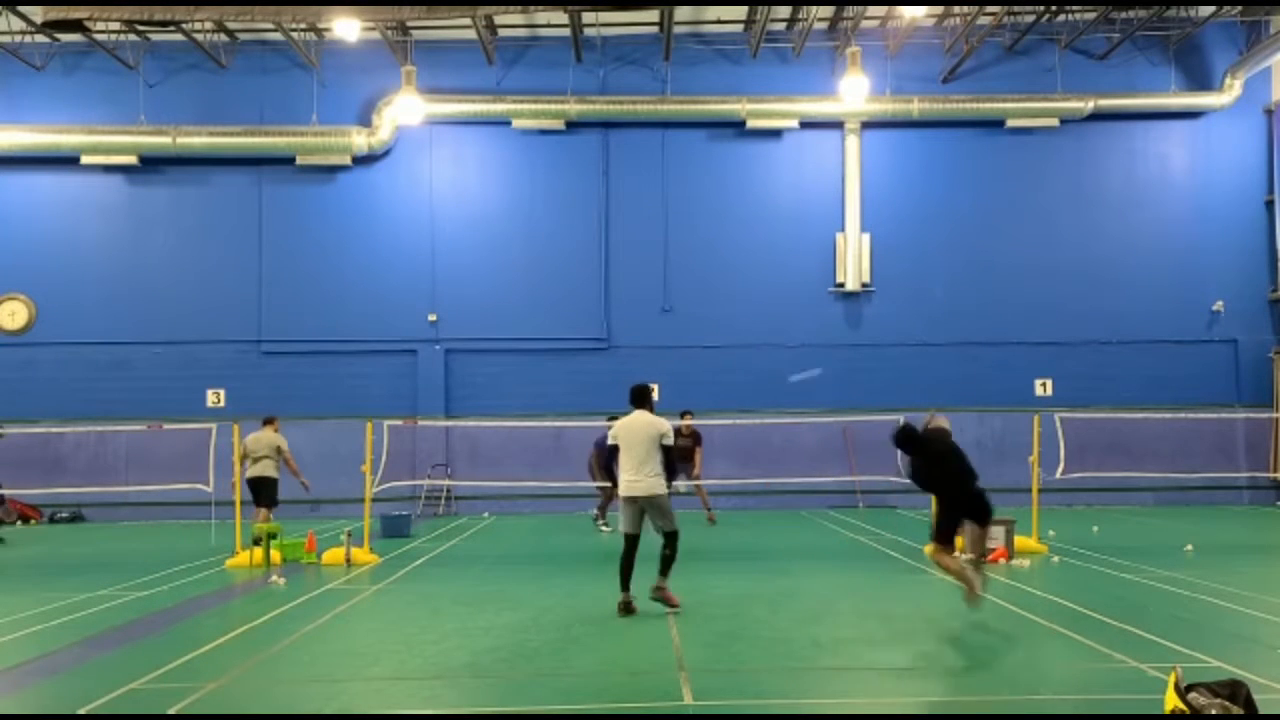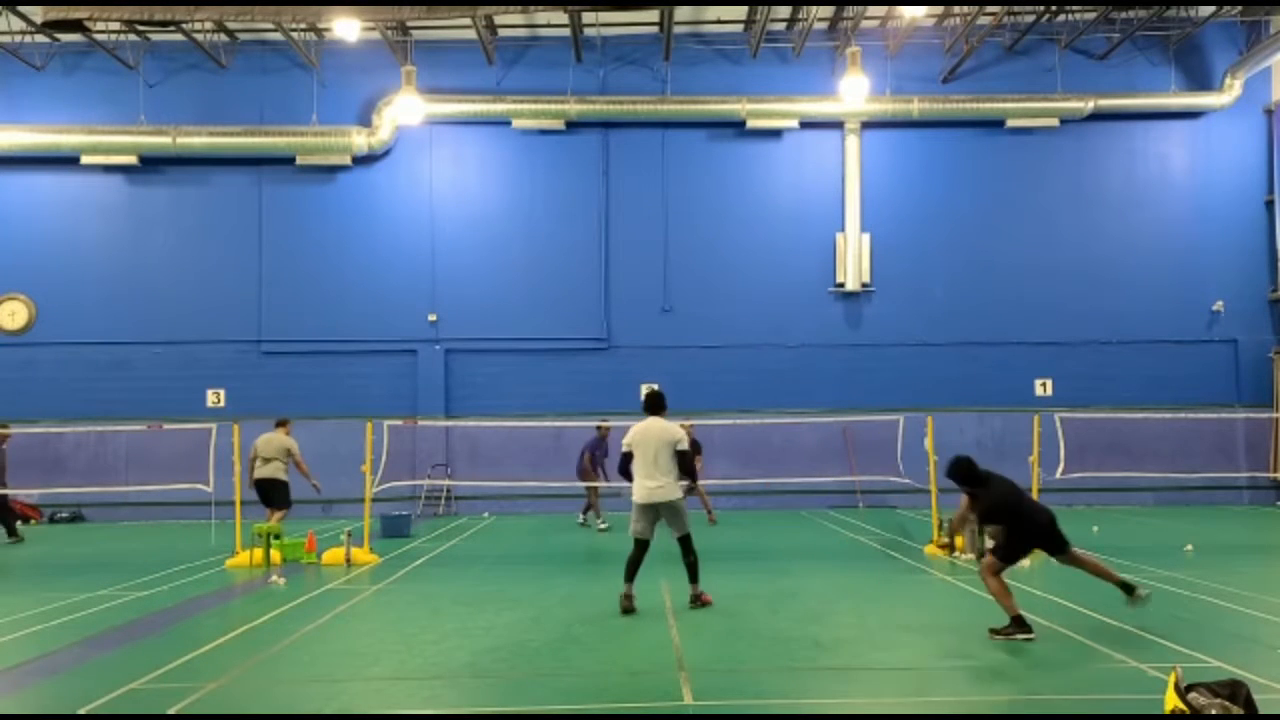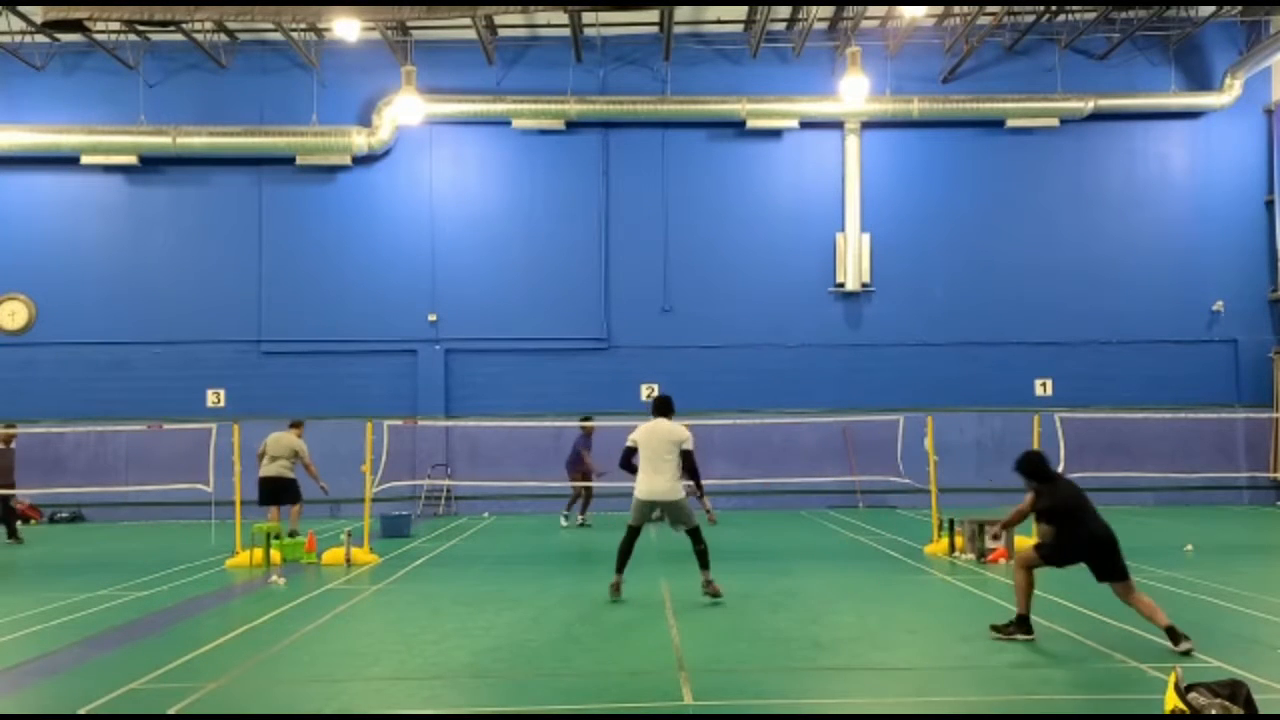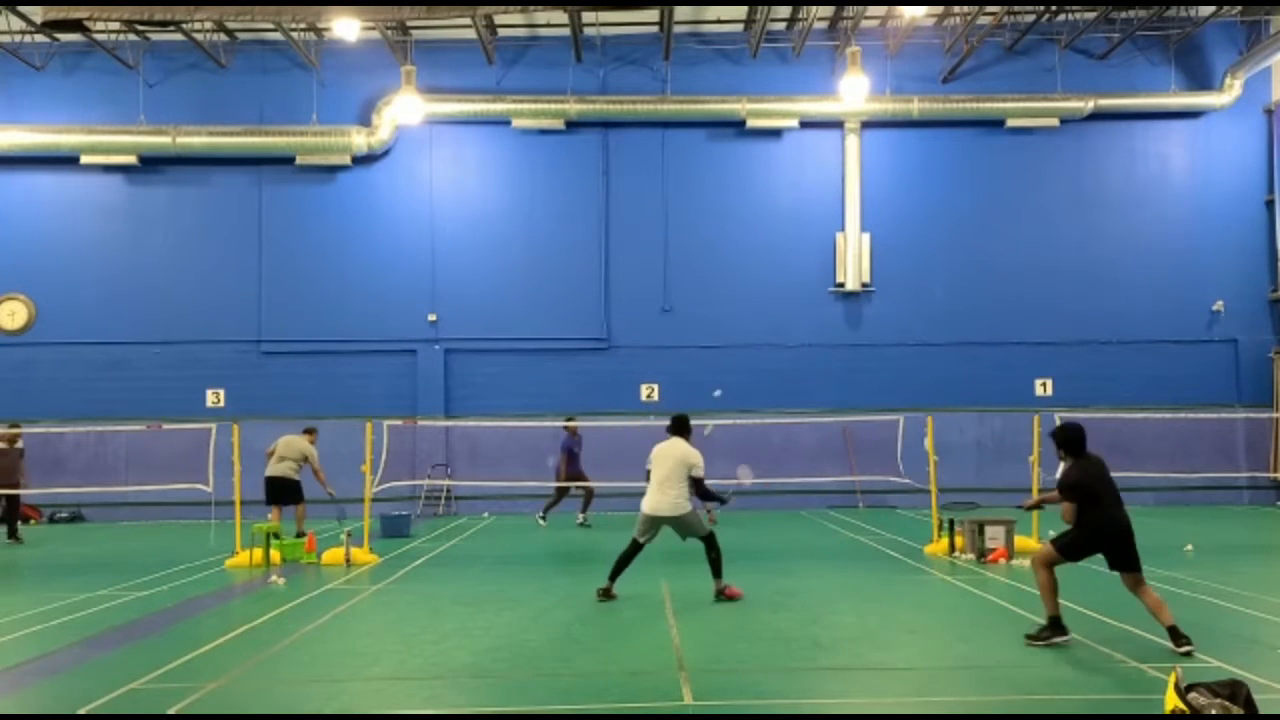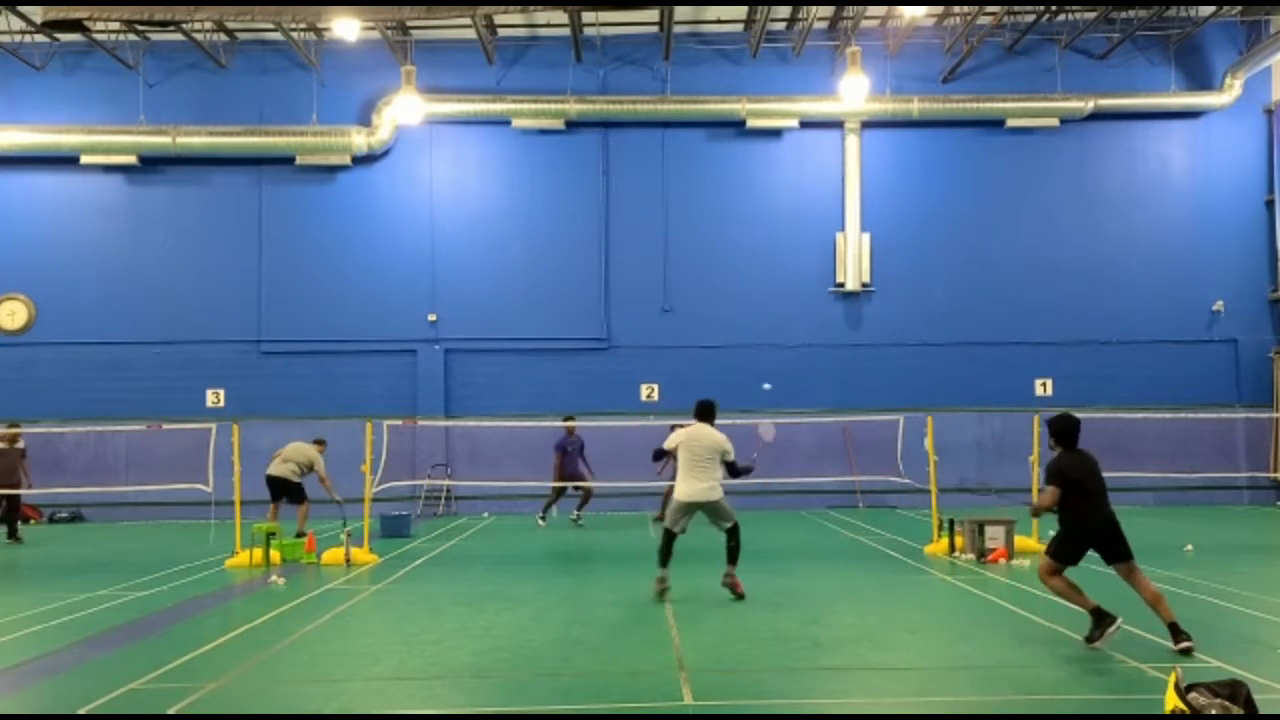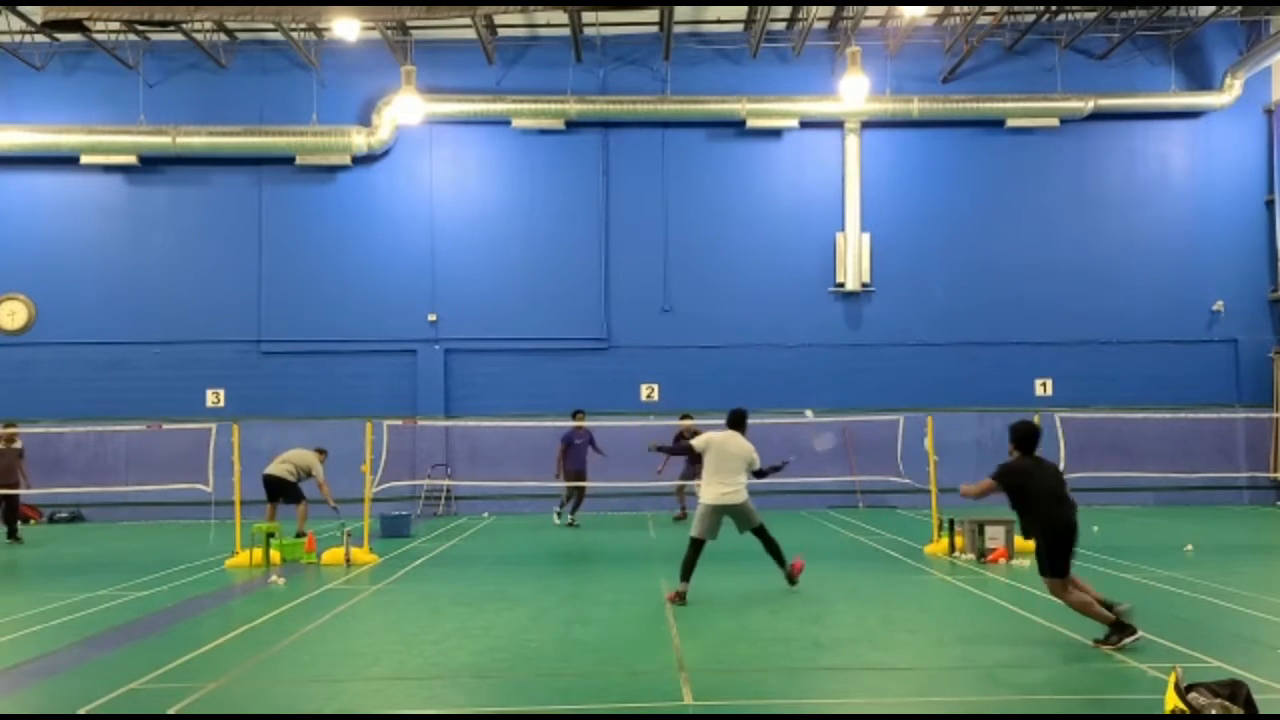
dt=0.2s
person 1, frame 1
left shoulder: (917, 470)
right shoulder: (938, 438)
left elbow: (931, 489)
right elbow: (942, 422)
right wrist: (935, 419)
left hip: (951, 503)
right hip: (973, 496)
left knee: (940, 554)
right knee: (981, 526)
left ankle: (972, 583)
right ankle: (977, 566)
person 1, frame 2
left shoulder: (986, 505)
right shoulder: (984, 476)
left elbow: (1000, 538)
right elbow: (964, 511)
left hip: (1024, 532)
right hip: (1044, 519)
left knee: (989, 570)
right knee: (1071, 557)
left ankle: (1019, 624)
right ankle: (1127, 588)
person 1, frame 3
left shoulder: (1050, 499)
right shoulder: (1056, 481)
left elbow: (1047, 538)
right elbow: (1024, 509)
right wrist: (1002, 526)
left hip: (1075, 542)
right hip: (1104, 538)
left knee: (1022, 562)
right knee: (1129, 593)
left ankle: (1022, 624)
right ankle: (1175, 635)
person 1, frame 4
left shoulder: (1070, 476)
right shoulder: (1096, 461)
left elbow: (1070, 518)
right wrist: (1042, 498)
left hip: (1090, 531)
right hip: (1120, 528)
left knee: (1040, 561)
right knee: (1139, 586)
left ankle: (1055, 626)
right ankle: (1177, 636)
person 1, frame 5
left shoulder: (1057, 465)
right shoulder: (1088, 458)
left elbow: (1048, 502)
left wrist: (1036, 508)
right wrist: (1052, 505)
left hip: (1077, 528)
right hip: (1106, 522)
left knee: (1047, 573)
right knee: (1135, 577)
left ankle: (1101, 617)
right ankle: (1179, 634)
person 1, frame 6
left shoulder: (1010, 469)
right shoulder: (1049, 467)
left elbow: (977, 491)
right elbow: (1070, 502)
left wrist: (965, 490)
left hip: (1050, 533)
right hip: (1064, 526)
left knee: (1058, 588)
right knee: (1060, 577)
left ankle: (1121, 628)
right ankle: (1111, 607)
person 2, frame 1
left shoulder: (618, 426)
right shoulder: (661, 425)
left elbow: (607, 462)
right elbow: (671, 461)
left wrist: (618, 483)
right wrist: (669, 480)
left hip: (627, 491)
right hip: (654, 490)
left knee: (630, 545)
right knee: (671, 536)
left ankle: (625, 599)
right ankle: (660, 585)
person 2, frame 2
left shoulder: (633, 432)
right shoulder: (676, 431)
left elbow: (622, 469)
right elbow: (687, 466)
right wrist: (693, 482)
left hip: (642, 496)
right hip: (670, 495)
left knee: (639, 548)
right knee: (686, 543)
left ankle: (627, 592)
right ankle: (696, 594)
person 2, frame 3
left shoulder: (639, 431)
right shoulder: (682, 432)
left elbow: (624, 463)
right elbow: (690, 466)
right wrist: (700, 489)
left hip: (644, 493)
right hip: (673, 494)
left knee: (631, 534)
right knee: (695, 534)
left ankle: (617, 581)
right ankle: (707, 582)
person 2, frame 4
left shoulder: (657, 449)
right shoulder: (693, 455)
right elbow: (700, 490)
right wrist: (721, 499)
left hip: (651, 508)
right hip: (678, 509)
left knee: (633, 548)
right knee: (710, 540)
left ankle: (608, 587)
right ankle: (720, 588)
person 2, frame 5
left shoulder: (680, 434)
right shoulder: (721, 439)
left elbow: (657, 457)
right elbow: (734, 472)
left wrist: (674, 450)
right wrist: (748, 469)
left hip: (683, 496)
right hip: (712, 496)
left knee: (668, 536)
right knee: (733, 532)
left ankle: (663, 578)
right ankle: (730, 575)
person 2, frame 6
left shoulder: (711, 437)
right shoulder: (749, 448)
left elbow: (682, 450)
right elbow: (759, 474)
left wrist: (661, 448)
right wrist: (776, 468)
left hip: (710, 501)
right hip: (738, 500)
left knee: (695, 547)
right knee: (762, 534)
left ankle: (682, 591)
right ankle: (788, 572)
